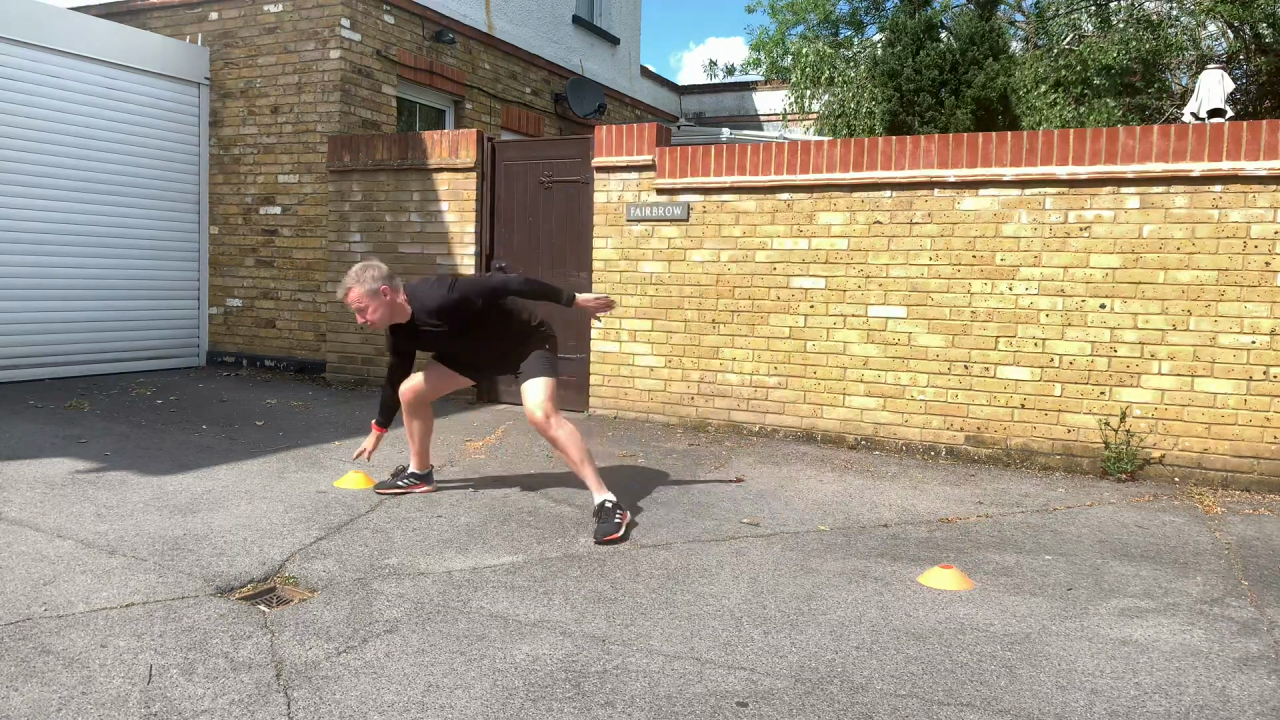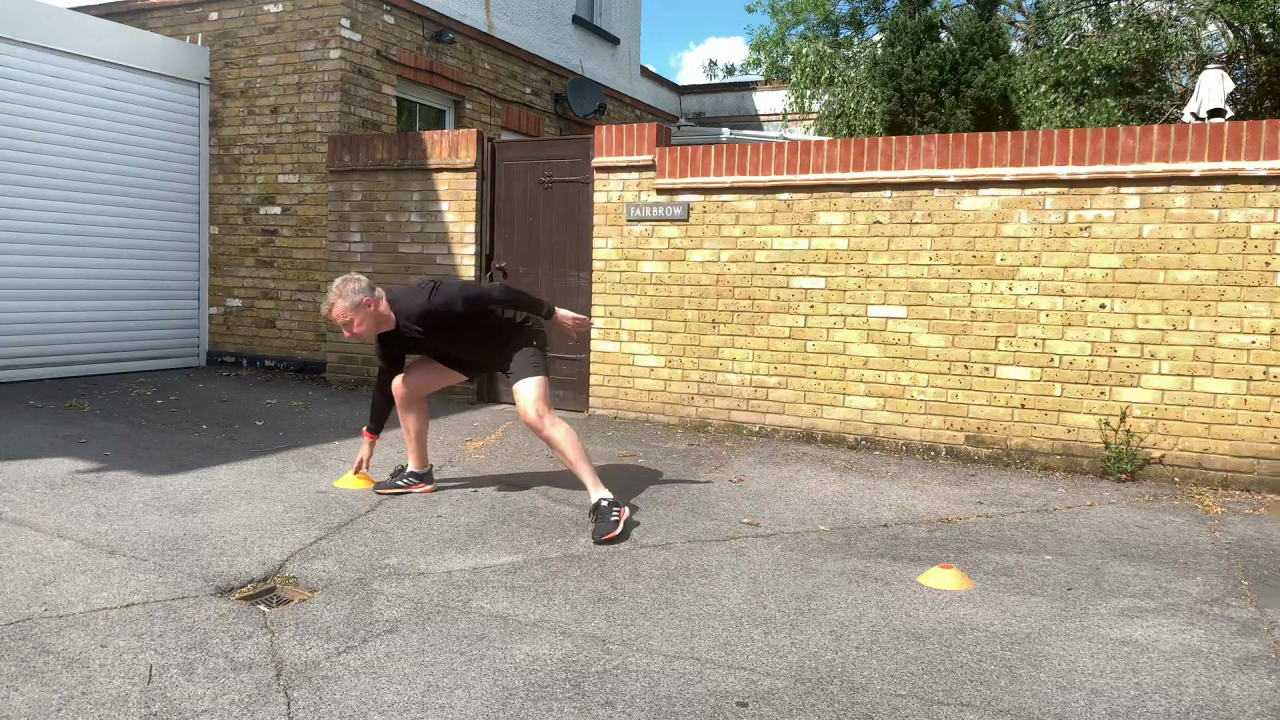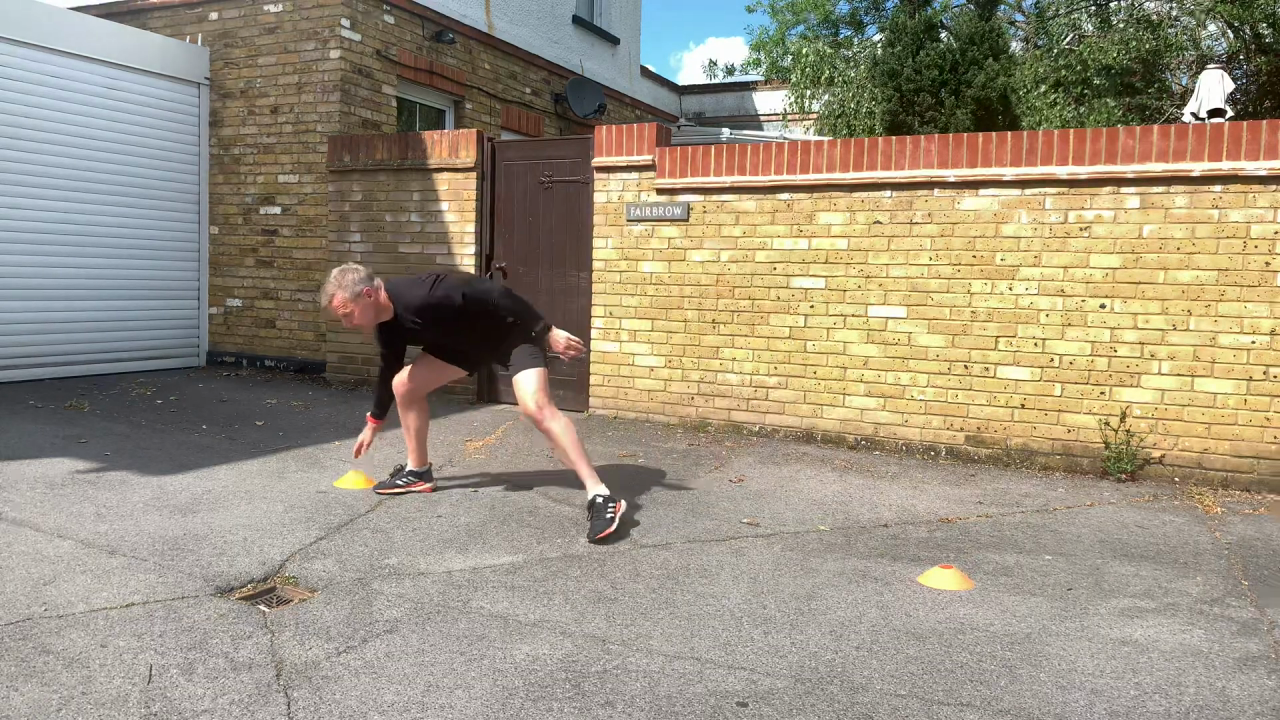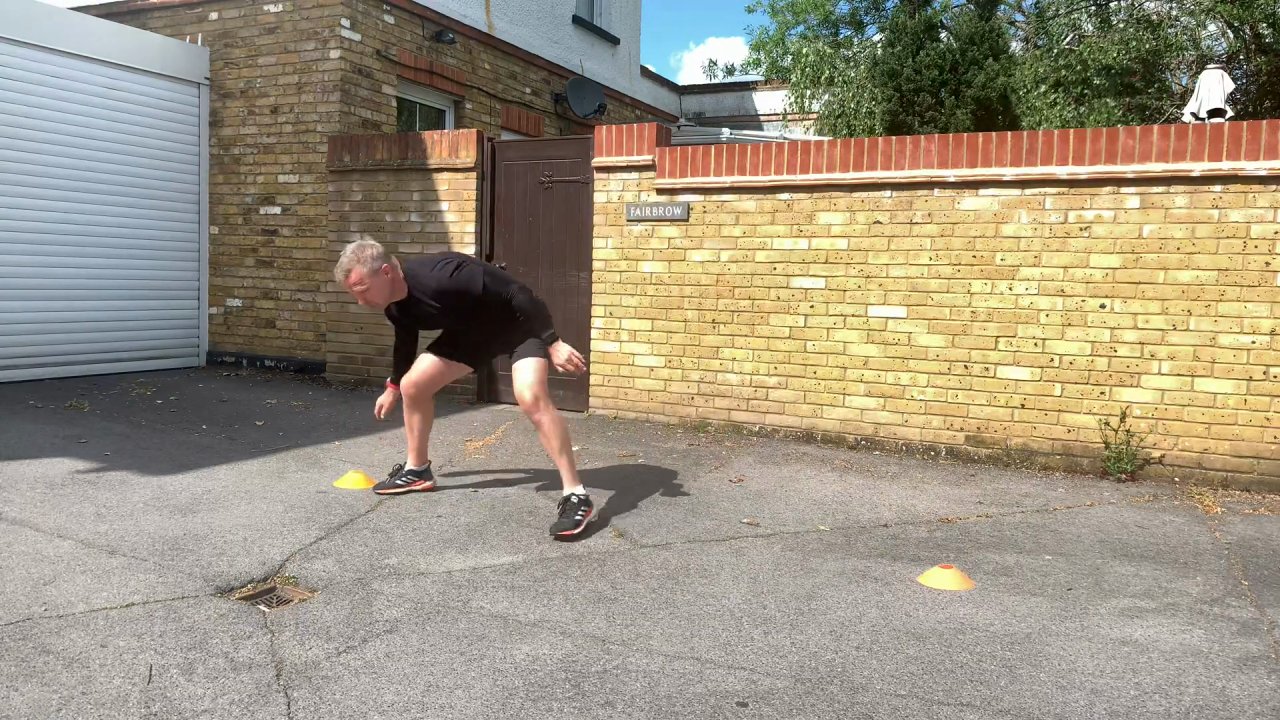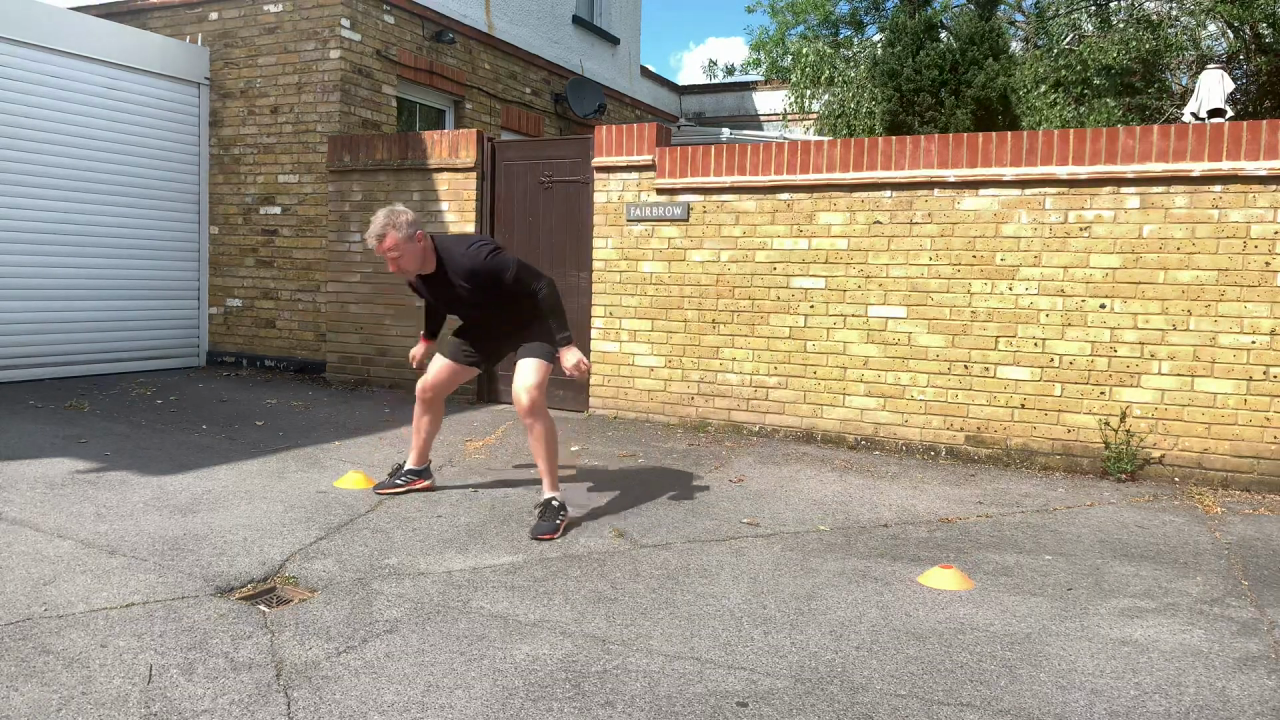
dt=0.1s
person 1, frame 1
left shoulder: (439, 297)
right shoulder: (399, 330)
left elbow: (512, 283)
right elbow: (395, 377)
left wrist: (574, 301)
right wrist: (378, 431)
left hip: (527, 344)
right hip: (477, 353)
left knee: (541, 414)
right knee: (411, 391)
left ankle: (606, 502)
right ankle: (420, 472)
person 1, frame 2
left shoulder: (424, 303)
right shoulder: (388, 337)
left elbow: (493, 291)
right elbow: (385, 381)
left wrist: (553, 315)
right wrist: (369, 438)
left hip: (517, 339)
right hip: (472, 348)
left knee: (536, 415)
right knee: (403, 388)
left ankle: (603, 501)
right ankle: (418, 472)
person 1, frame 3
left shoulder: (422, 295)
right shoulder: (387, 325)
left elbow: (494, 292)
right elbow: (388, 369)
left wrist: (549, 332)
right wrist: (373, 423)
left hip: (515, 333)
right hip: (469, 342)
left knee: (536, 406)
right knee: (404, 385)
left ankle: (600, 496)
right ankle: (418, 470)
person 1, frame 4
left shoulder: (443, 277)
right shoulder: (395, 305)
left elbow: (517, 292)
right elbow: (404, 339)
left wrist: (553, 342)
right wrist: (393, 387)
left hip: (517, 326)
right hip: (471, 332)
left knee: (531, 397)
right knee: (414, 387)
left ankle: (575, 495)
right ankle: (415, 471)
person 1, frame 5
left shoulder: (472, 256)
right shoulder: (417, 277)
left elbow: (542, 285)
left wrist: (564, 346)
right wrist: (427, 340)
left hip: (534, 324)
right hip: (485, 326)
left knee: (527, 398)
right knee: (428, 388)
left ankle: (552, 500)
right ankle: (416, 469)
